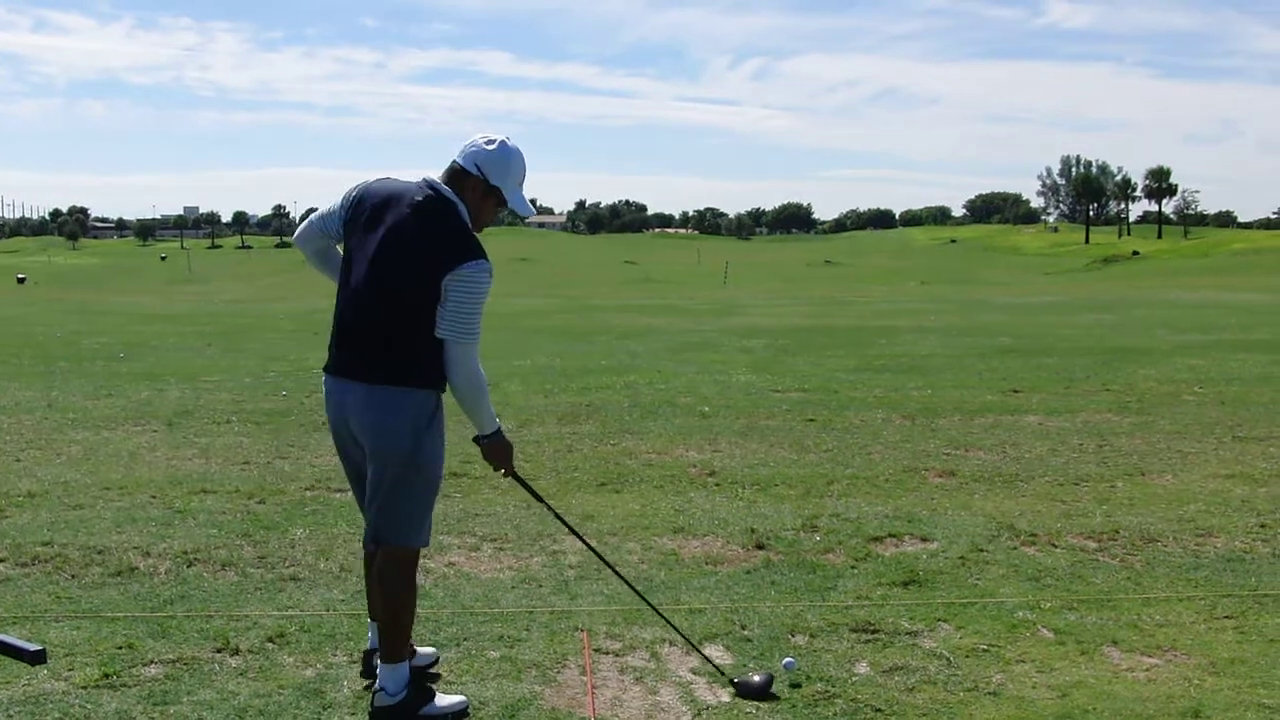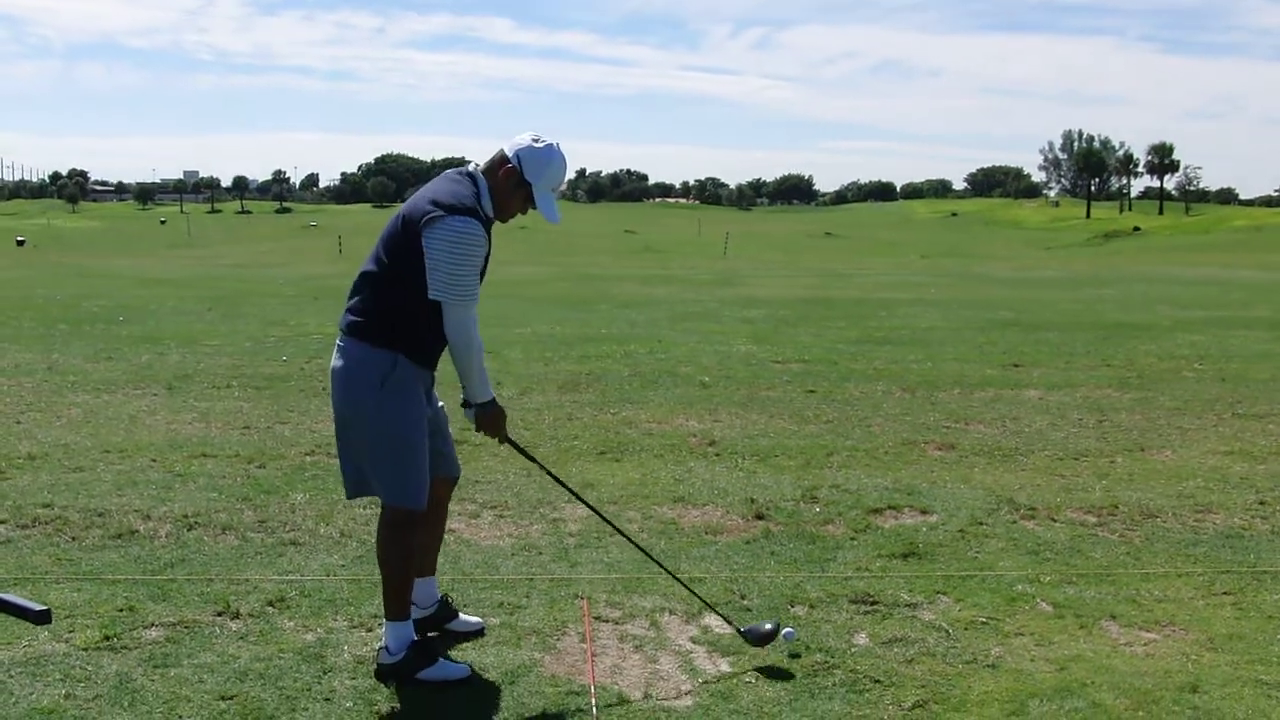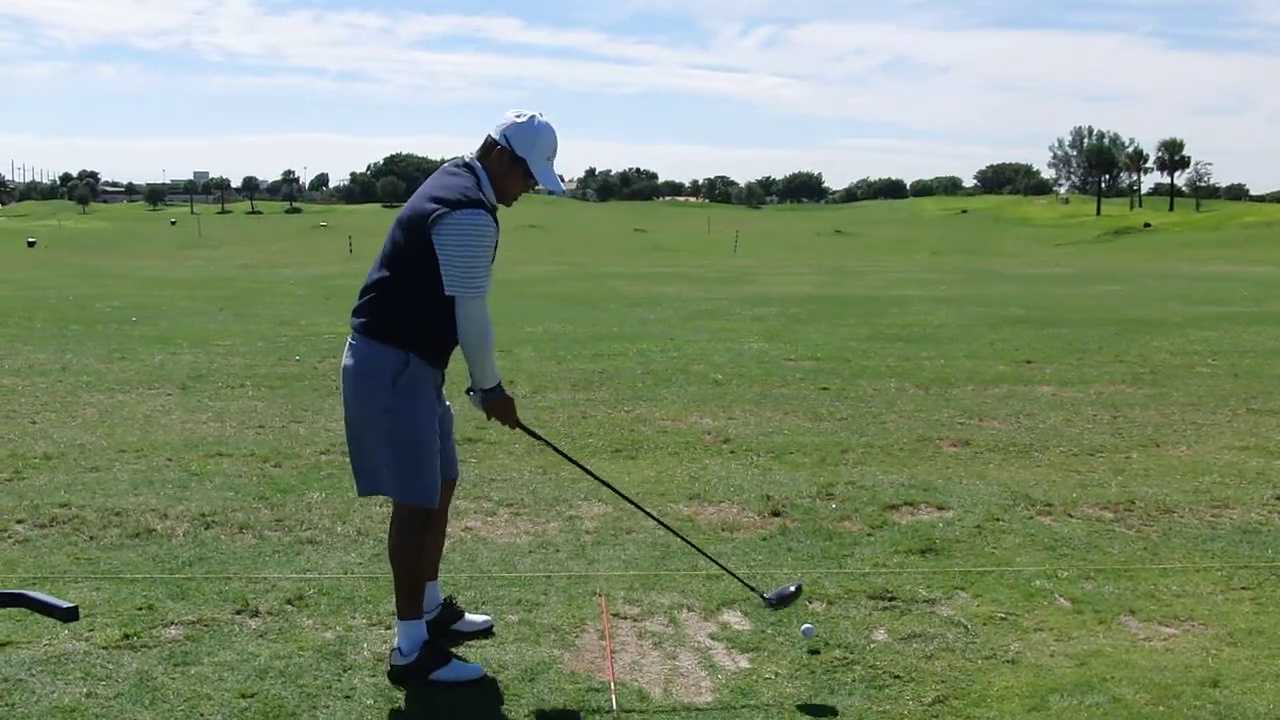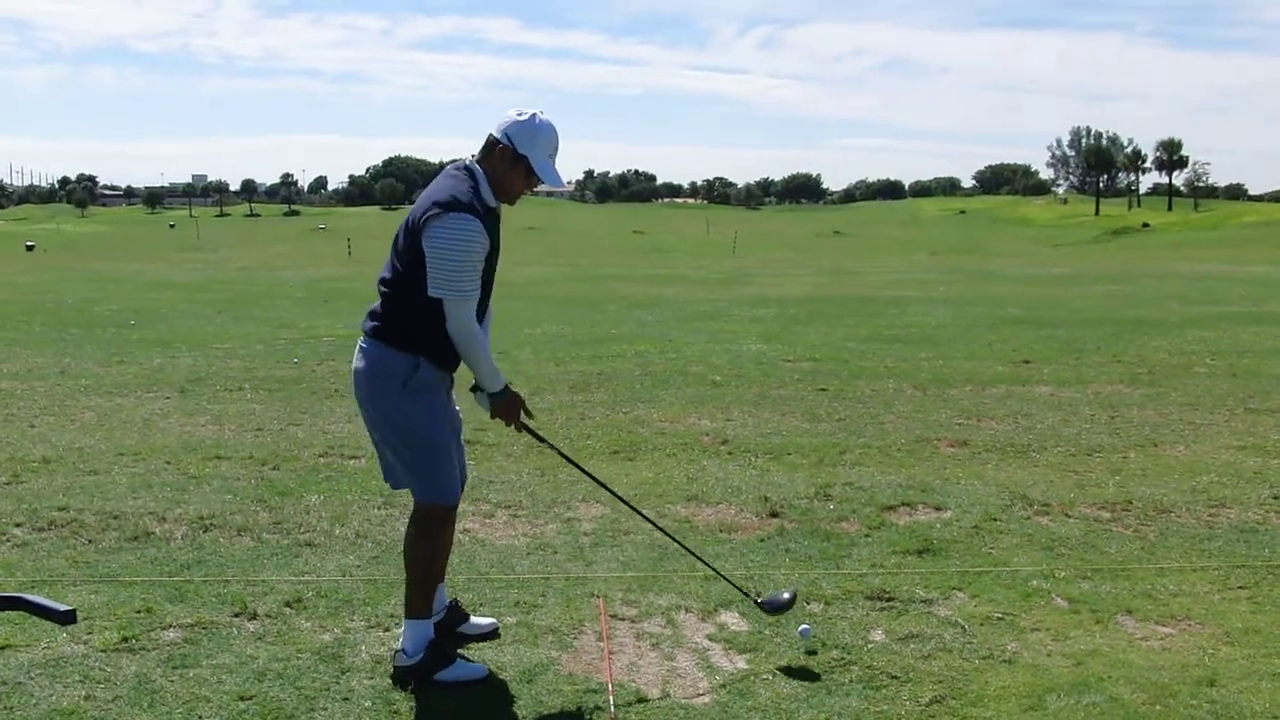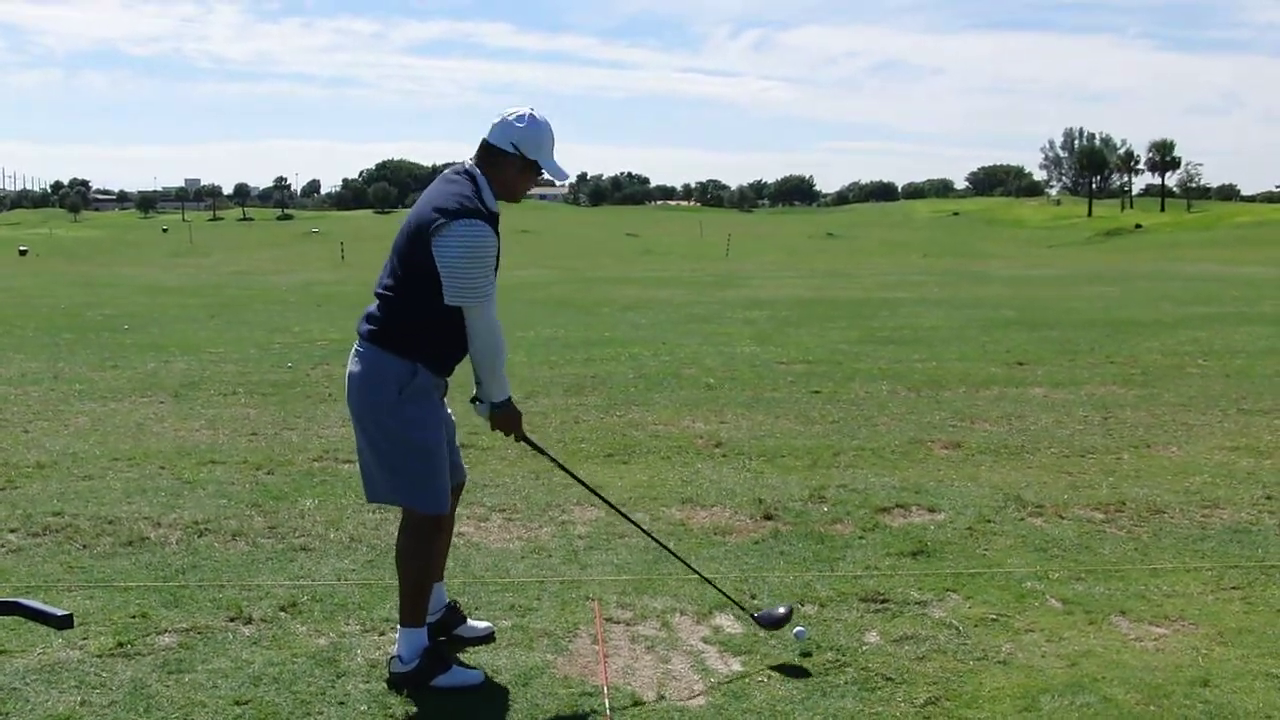
dt=1s
person 1, frame 1
left shoulder: (371, 195)
right shoulder: (466, 257)
left elbow: (308, 239)
right elbow: (461, 366)
right wrist: (490, 433)
left hip: (344, 388)
right hip: (402, 403)
left knee: (384, 531)
right knee: (399, 546)
left ankle: (385, 647)
person 1, frame 2
left shoulder: (460, 197)
right shoulder: (461, 222)
left elbow: (455, 317)
right elbow: (458, 327)
left wrist: (475, 394)
right wrist: (483, 401)
left hip: (401, 363)
right hip: (379, 366)
left knee: (438, 481)
right knee: (404, 503)
left ankle: (424, 604)
right ankle: (398, 648)
person 1, frame 3
left shoulder: (458, 188)
right shoulder: (468, 214)
left elbow: (462, 308)
right elbow: (472, 317)
left wrist: (482, 382)
right wrist: (491, 387)
left hip: (410, 360)
right hip: (390, 365)
left knee: (439, 488)
right knee: (416, 502)
left ankle: (430, 607)
right ankle: (411, 649)
person 1, frame 4
left shoulder: (472, 197)
right shoulder: (459, 216)
left elbow: (473, 308)
right elbow: (459, 322)
left wrist: (488, 381)
right wrist: (495, 386)
left hip: (420, 366)
right hip: (399, 369)
left knee: (444, 492)
right knee: (436, 501)
left ankle: (436, 610)
right ankle: (416, 648)
person 1, frame 5
left shoulder: (465, 192)
right shoulder: (467, 222)
left elbow: (477, 313)
right elbow: (481, 324)
left wrist: (487, 391)
right wrist: (498, 399)
left hip: (413, 371)
right hip: (394, 375)
left knee: (446, 491)
right knee: (424, 509)
left ankle: (434, 610)
right ankle: (411, 655)
